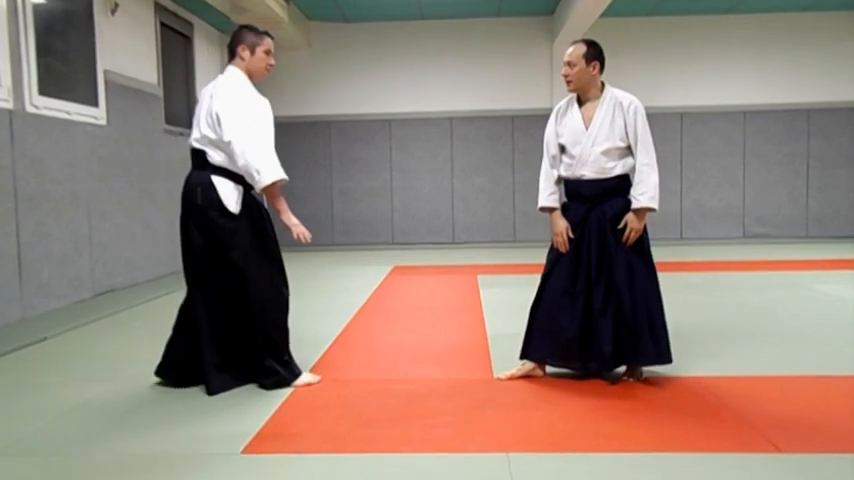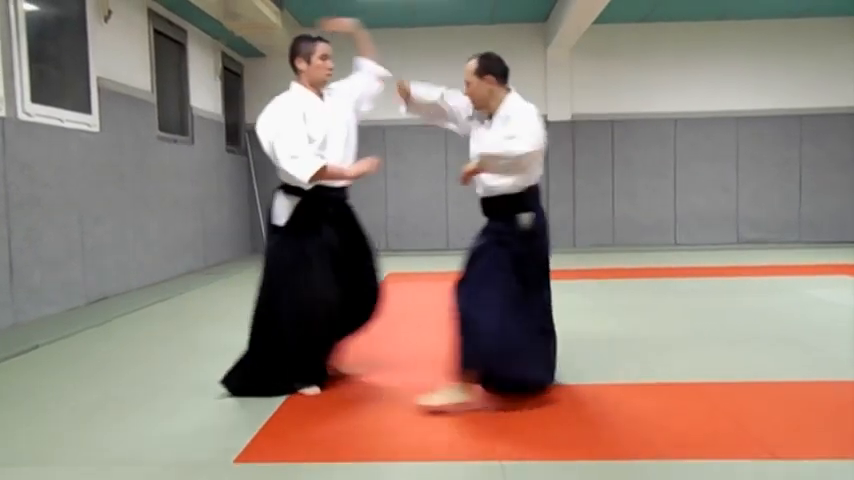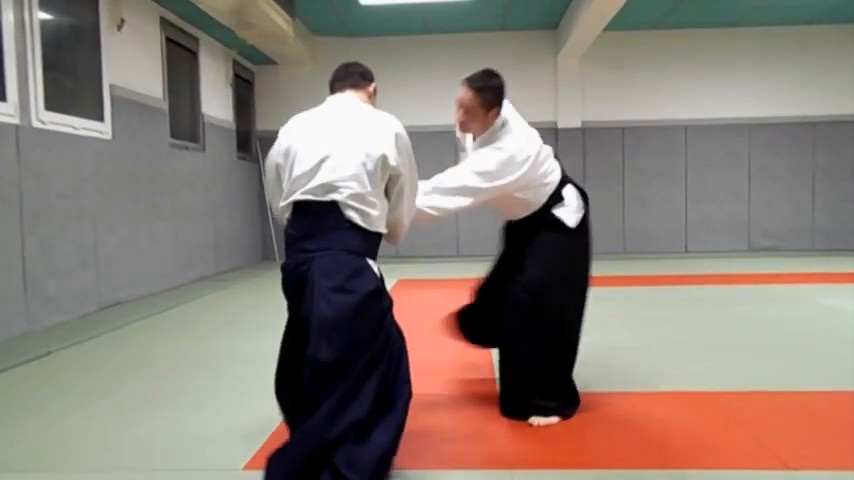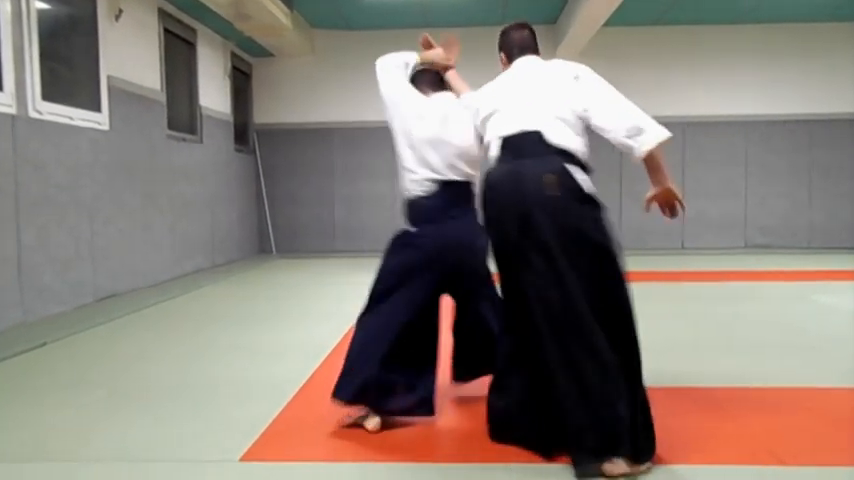
dt=1s
person 1, frame 1
left shoulder: (214, 90)
right shoulder: (244, 98)
right elbow: (258, 159)
right wrist: (285, 213)
left hip: (202, 190)
right hip: (226, 196)
left knee: (211, 283)
right knee: (259, 282)
left ankle: (185, 366)
right ankle: (277, 369)
person 1, frame 2
left shoulder: (341, 98)
right shoulder: (283, 109)
left elbow: (373, 74)
right elbow: (296, 163)
left wrist: (357, 32)
right wrist: (347, 171)
left hip: (335, 209)
right hip: (301, 213)
left knee: (358, 289)
right knee: (298, 296)
left ankle: (310, 362)
right ankle: (290, 374)
person 1, frame 3
left shoulder: (506, 152)
right shoulder: (475, 122)
left elbow: (450, 191)
left hip: (555, 221)
right hip: (523, 217)
left knee: (536, 303)
right knee: (506, 289)
left ankle: (548, 400)
person 1, frame 4
left shoulder: (492, 93)
right shoulder: (572, 73)
left elbow: (466, 111)
right elbow: (632, 126)
left wrist: (450, 75)
right wrist: (663, 184)
left hip: (504, 188)
right hip: (555, 185)
left knee: (529, 306)
right knee: (593, 310)
left ankle: (520, 417)
person 2, frame 1
left shoulder: (626, 106)
right shoulder: (561, 112)
left elbow: (645, 160)
right elbow: (550, 163)
left wrist: (639, 210)
right wrist: (555, 213)
left hip: (615, 206)
right hip: (575, 208)
left knee: (627, 286)
right knee: (559, 284)
left ankle: (633, 361)
right ankle: (537, 359)
person 2, frame 2
left shoulder: (521, 113)
right shoulder: (476, 113)
left elbow: (527, 146)
right elbow: (441, 101)
left wrist: (481, 161)
right wrist: (411, 92)
left hip: (518, 222)
right hip: (502, 221)
left knee: (484, 296)
right knee: (512, 298)
left ankle: (471, 387)
right ankle: (520, 380)
person 2, frame 3
left shoulder: (293, 127)
right shoulder: (386, 127)
left elbow: (279, 199)
right elbow: (400, 207)
right wrist: (380, 229)
left hip: (300, 256)
right hip: (346, 260)
left knee: (307, 371)
right knee: (346, 382)
person 2, frame 4
left shoulder: (408, 105)
right shoulder: (468, 117)
left elbow: (387, 64)
left wrist: (425, 60)
right wrist: (446, 68)
left hip: (429, 228)
right hip: (464, 227)
left knee: (394, 310)
right knee: (477, 298)
left ankle: (378, 402)
